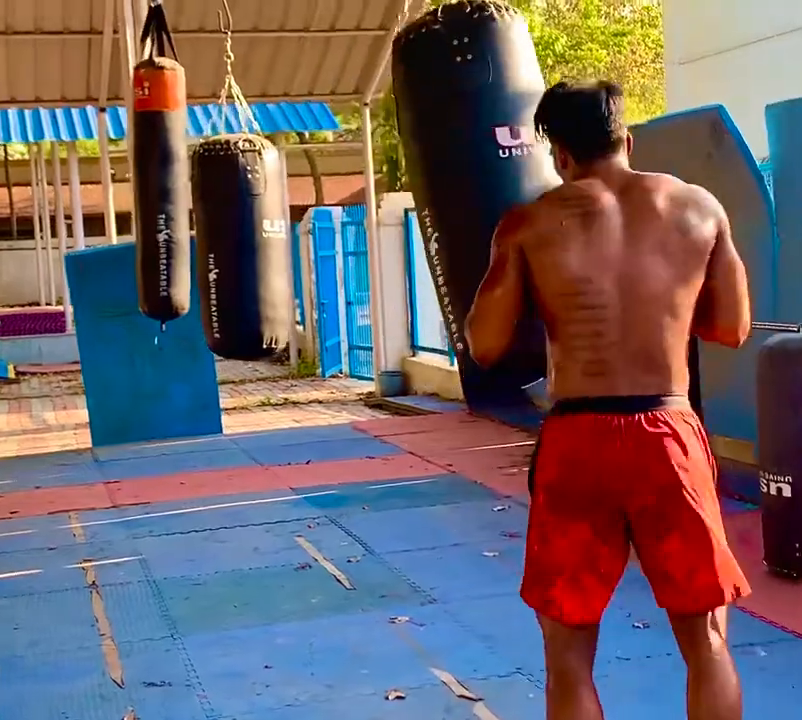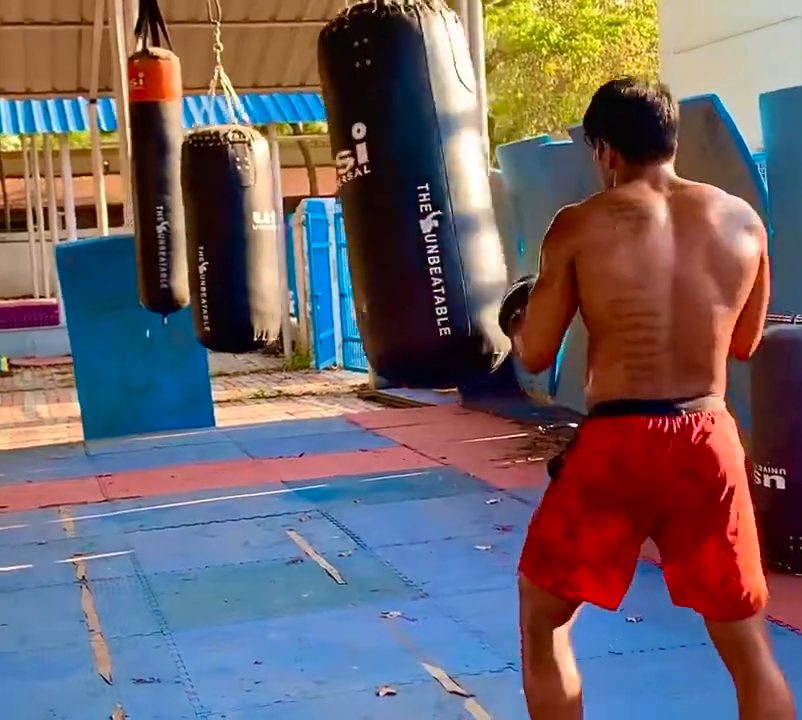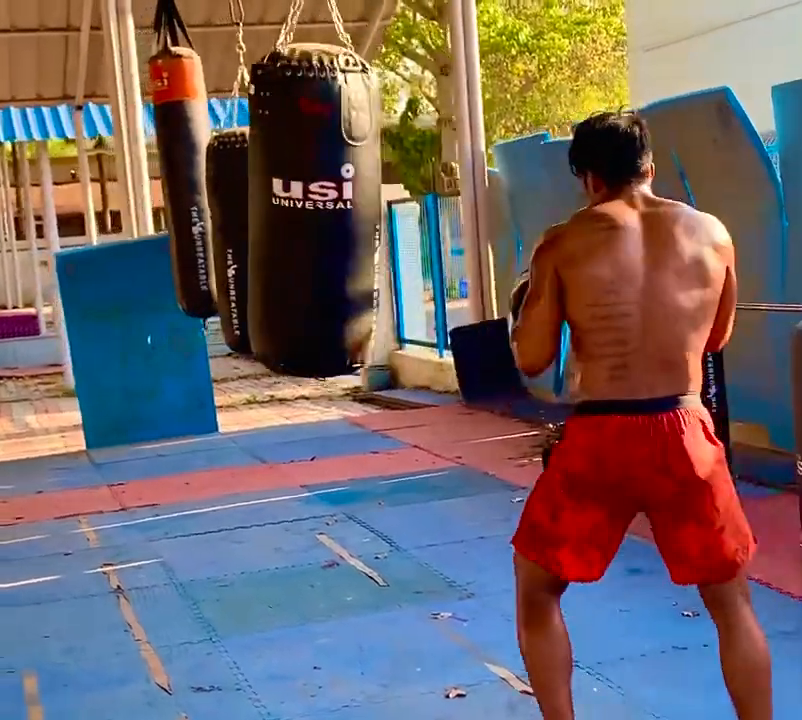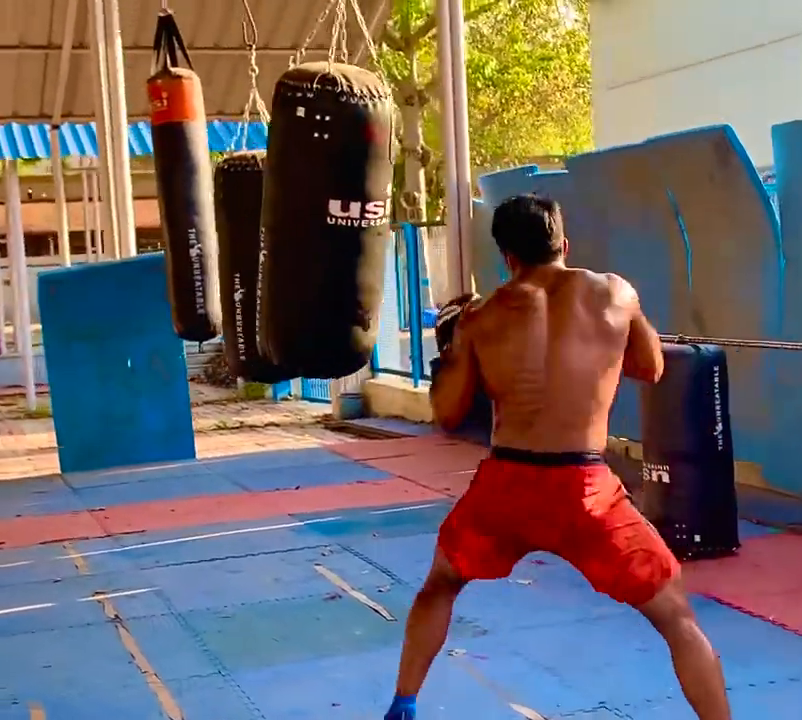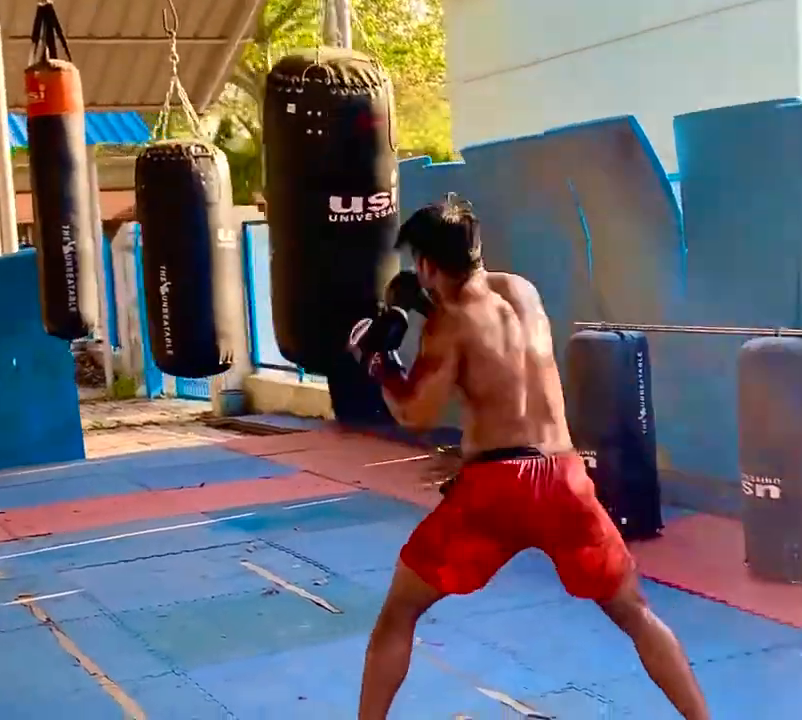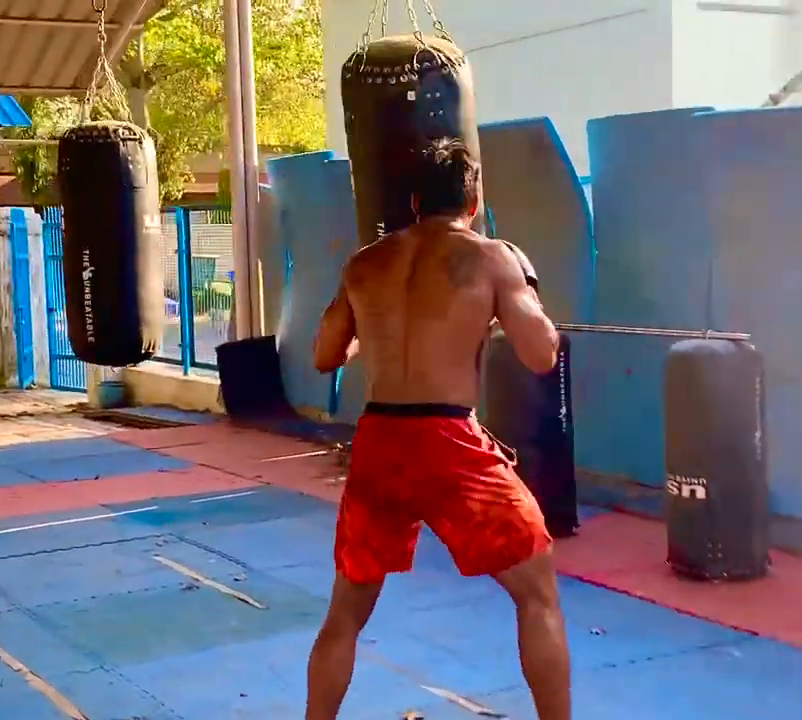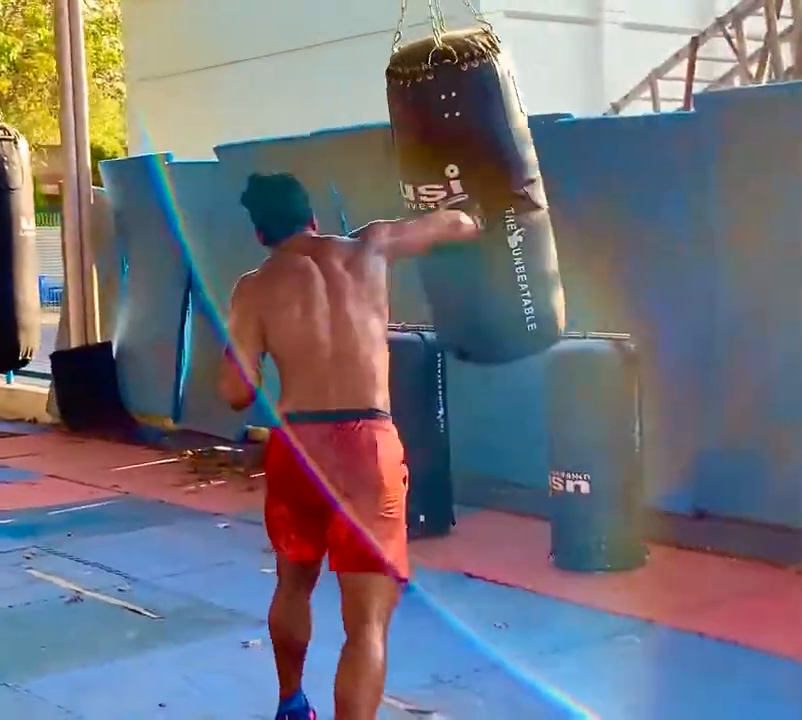
dt=0.7s
person 1, frame 1
left shoulder: (527, 226)
right shoulder: (698, 208)
left elbow: (486, 347)
right elbow: (732, 332)
left wrist: (501, 277)
left hip: (578, 447)
right hip: (669, 443)
left knee: (568, 655)
right knee: (704, 636)
person 1, frame 2
left shoulder: (578, 225)
right shoulder: (743, 220)
left elbow: (536, 355)
right elbow: (744, 343)
left wrist: (521, 319)
left hip: (614, 447)
right hip: (707, 444)
left knee: (541, 620)
right knee: (747, 647)
person 1, frame 3
left shoulder: (562, 245)
right shoulder: (711, 233)
left elbow: (532, 359)
right elbow: (717, 337)
left wrist: (527, 313)
left hip: (598, 439)
right hip: (684, 436)
left knee: (535, 589)
right knee: (733, 606)
person 1, frame 4
left shoulder: (481, 320)
right shoulder: (615, 294)
left elbow: (447, 415)
right elbow: (652, 369)
left wrist: (452, 351)
left hip: (505, 485)
right hip: (584, 490)
left knee: (440, 584)
right knee: (677, 617)
person 1, frame 5
left shoulder: (450, 318)
right shoulder: (521, 291)
left elbow: (418, 416)
left wrist: (381, 367)
left hip: (495, 486)
right hip: (566, 482)
left knee: (399, 610)
right knee: (632, 613)
person 1, frame 6
left shoulder: (363, 265)
right shoulder: (491, 257)
left elbow: (324, 359)
right elbow: (541, 357)
right wrist: (523, 281)
left hip: (376, 444)
right hip: (450, 447)
left knee: (346, 614)
right knee: (538, 596)
person 1, frame 7
left shoulder: (251, 288)
right shoulder: (366, 247)
left elbow: (236, 392)
right elbow: (458, 226)
right wrist: (462, 217)
left hip: (293, 450)
right hip: (363, 446)
left knee: (293, 581)
right knee: (367, 620)
